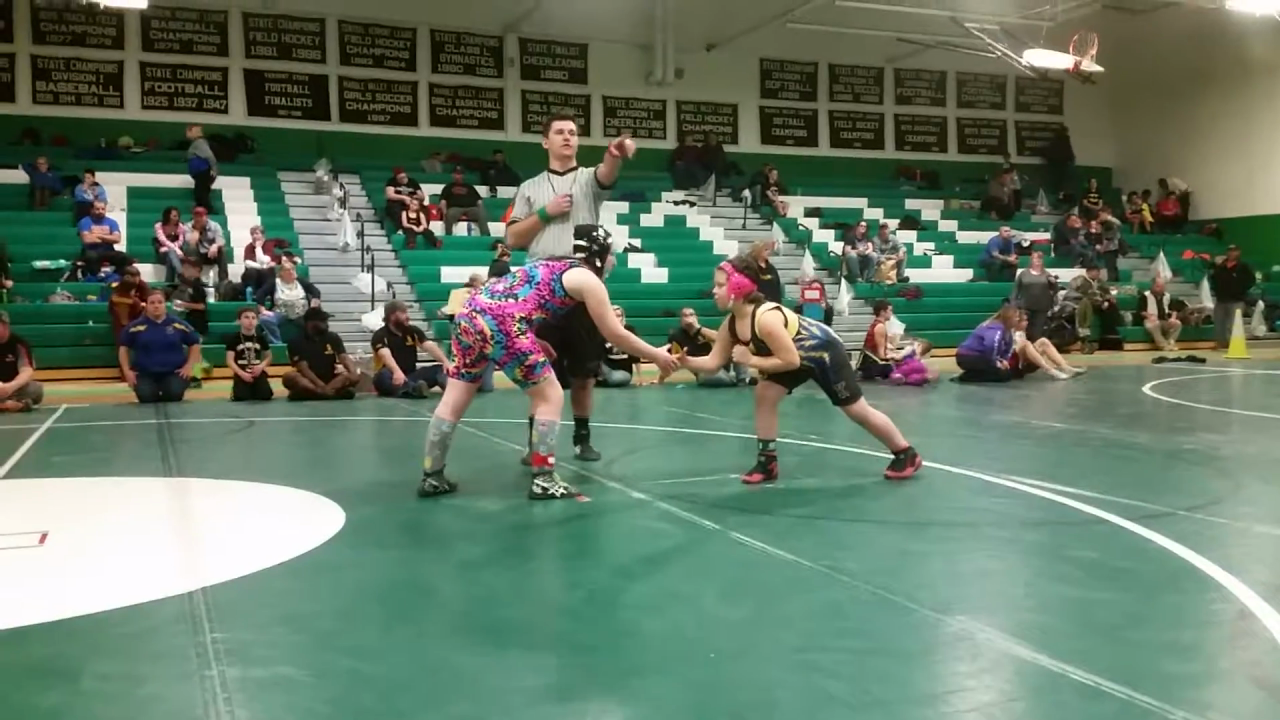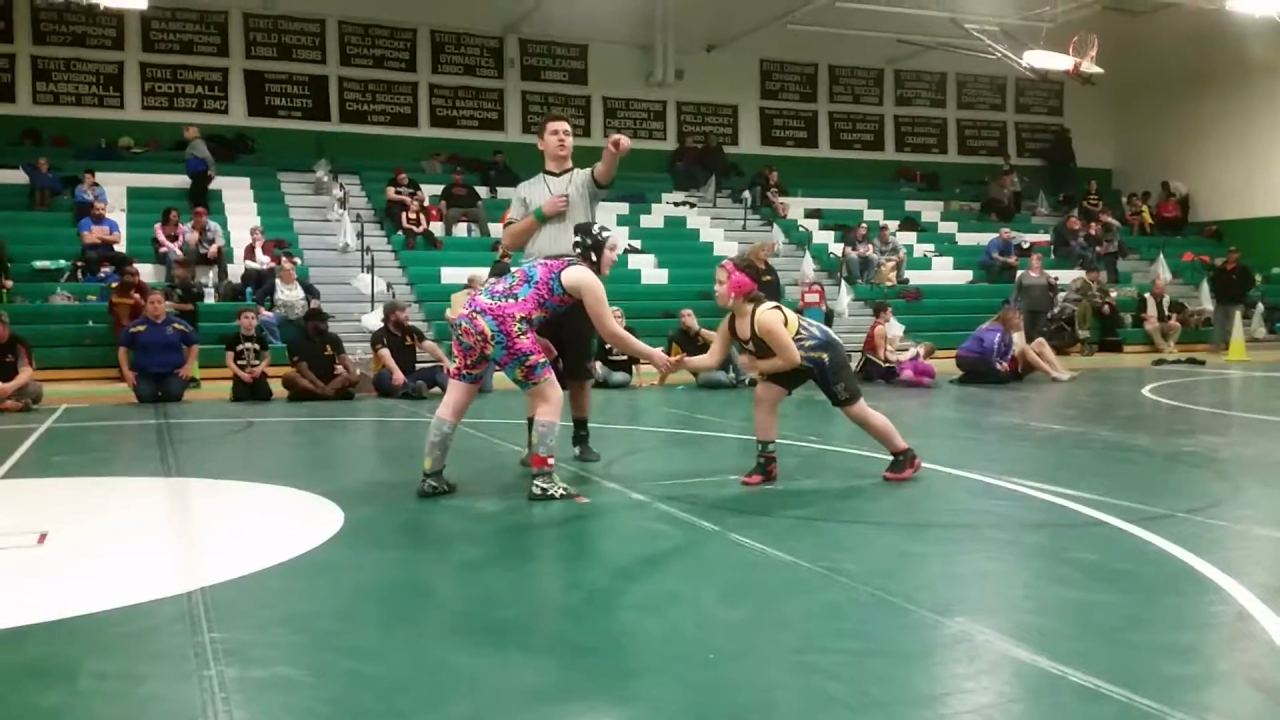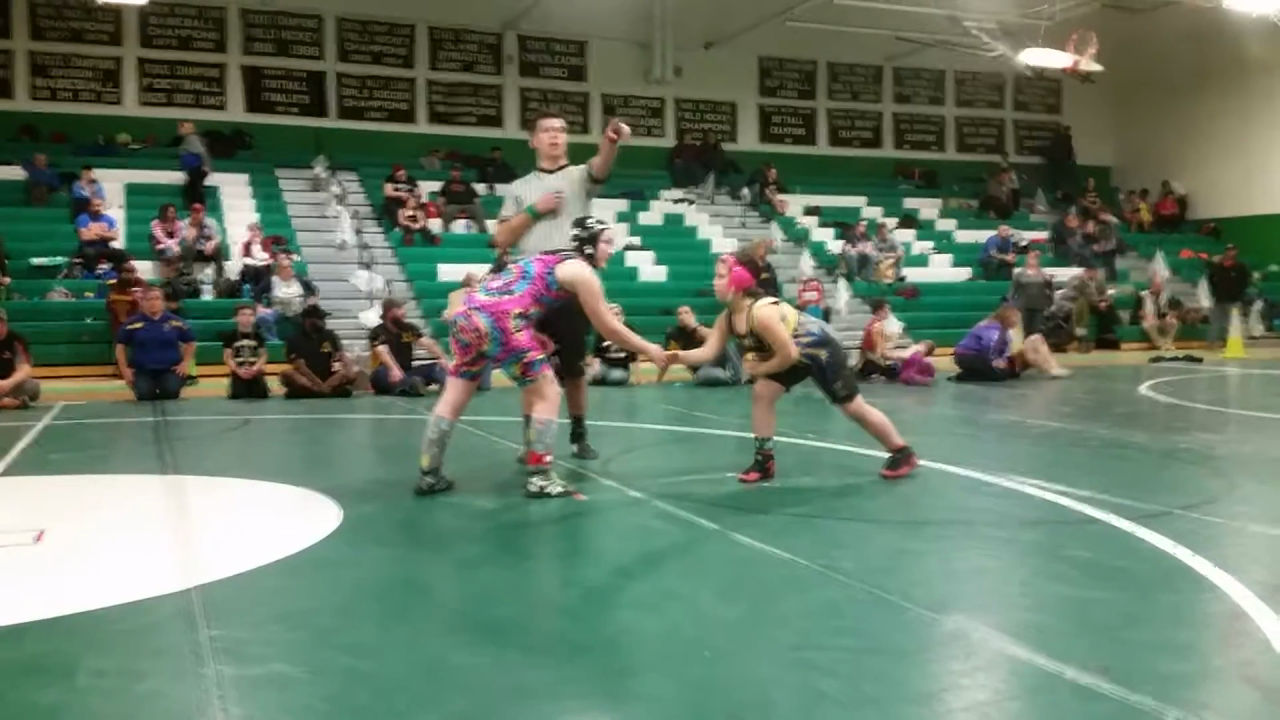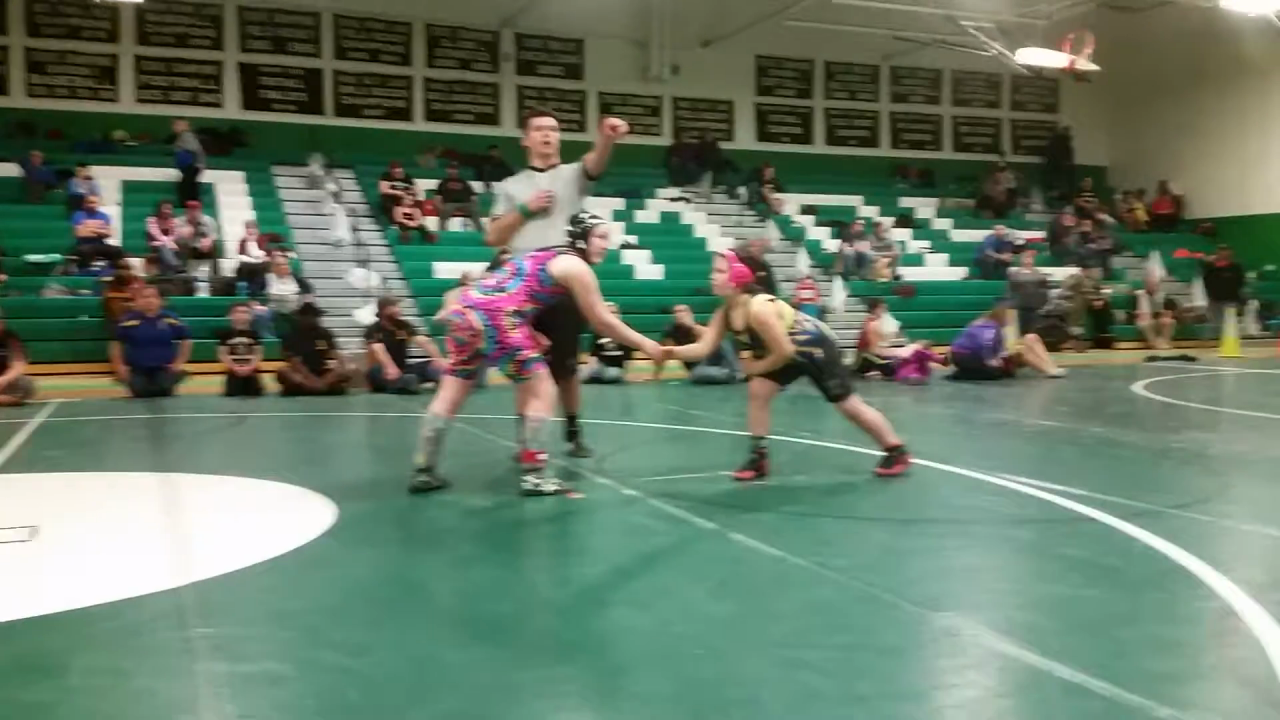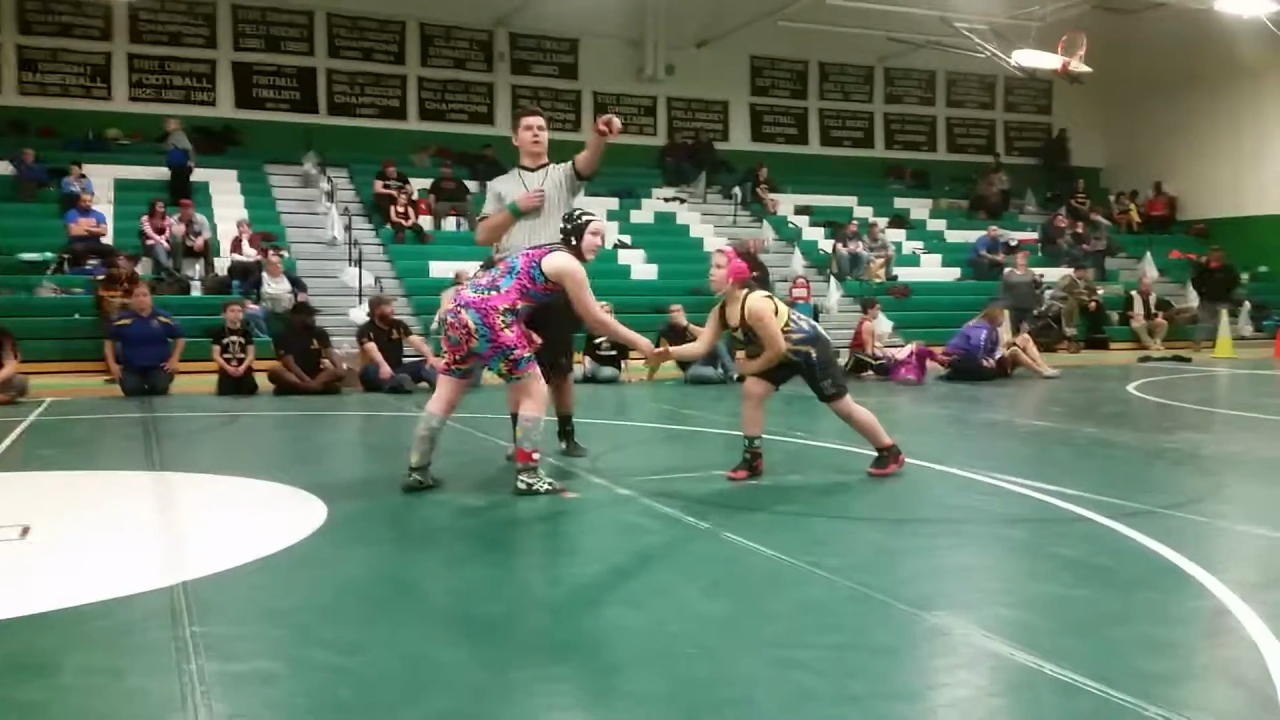
dt=0.1s
person 1, frame 1
left shoulder: (589, 179)
right shoulder: (530, 188)
left elbow: (609, 171)
right elbow: (512, 239)
left wrist: (615, 152)
right wrist: (544, 213)
left knee: (583, 368)
left ankle: (582, 437)
right ankle: (536, 441)
person 1, frame 2
left shoulder: (586, 179)
right shoulder: (526, 189)
left elbow: (606, 170)
right elbow: (508, 241)
left wrist: (613, 150)
right wrist: (541, 213)
left knee: (579, 369)
left ankle: (581, 438)
right ankle: (535, 442)
person 1, frame 3
left shoulder: (579, 177)
right shoulder: (519, 187)
left elbow: (602, 165)
right elbow: (501, 238)
left wrist: (611, 140)
right wrist: (533, 211)
left knee: (573, 366)
left ankle: (579, 435)
right ankle: (532, 439)
person 1, frame 4
left shoulder: (572, 175)
right shoulder: (510, 186)
left elbow: (596, 161)
right elbow: (493, 236)
left wrist: (607, 136)
right wrist: (525, 209)
left knee: (566, 365)
left ankle: (573, 433)
right ankle: (527, 437)
person 1, frame 5
left shoulder: (562, 175)
right shoulder: (500, 185)
left elbow: (588, 160)
right elbow: (483, 235)
left wrist: (600, 134)
right wrist: (515, 209)
left knee: (560, 364)
left ankle: (566, 433)
person 2, frame 1
left shoulder: (553, 265)
right shoulder: (588, 279)
right elbow: (614, 333)
left wrist: (536, 342)
right wrist: (656, 355)
left hip: (470, 315)
right hip: (501, 326)
left knee: (453, 400)
right knee: (550, 397)
left ankle: (432, 476)
right ankle: (543, 480)
person 2, frame 2
left shoulder: (552, 265)
right shoulder: (586, 276)
right elbow: (611, 333)
left wrist: (537, 341)
right wrist: (652, 355)
left hip: (470, 316)
right hip: (501, 326)
left knee: (454, 401)
right knee: (550, 398)
left ankle: (431, 477)
right ankle: (543, 480)
person 2, frame 3
left shoulder: (552, 260)
right shoulder: (582, 271)
right elbow: (607, 326)
left wrist: (536, 337)
right wrist: (648, 349)
left hip: (469, 313)
right hip: (499, 322)
left knee: (453, 398)
right knee: (547, 395)
left ankle: (428, 475)
right ankle: (540, 478)
person 2, frame 4
left shoulder: (547, 257)
right shoulder: (576, 266)
right elbow: (602, 321)
left wrist: (530, 335)
right wrist: (644, 343)
left hip: (465, 311)
right hip: (494, 320)
left knee: (449, 396)
right knee: (541, 393)
left ankle: (423, 473)
right ankle: (534, 475)
person 2, frame 5
left shoulder: (542, 254)
right shoulder: (569, 264)
right elbow: (594, 318)
left wrist: (523, 333)
right wrist: (635, 340)
left hip: (459, 311)
right hip: (487, 320)
left knee: (445, 394)
right knee: (534, 392)
left ankle: (417, 472)
right ankle: (528, 475)
person 3, frame 1
left shoulder: (766, 318)
right shoulder: (731, 324)
left elbow: (790, 360)
right elbow: (714, 361)
left wrist: (751, 360)
right wrist: (686, 362)
left hip: (824, 351)
right hip: (797, 355)
left knee: (857, 410)
right knee: (764, 395)
left ankle: (906, 454)
right ankle: (767, 462)
person 3, frame 2
left shoulder: (766, 317)
right shoulder: (730, 323)
left elbow: (791, 358)
right elbow: (711, 359)
left wrist: (755, 364)
right wrist: (683, 362)
left hip: (823, 352)
right hip: (797, 356)
left knee: (856, 411)
right knee: (763, 396)
left ankle: (905, 455)
right ankle: (766, 464)
person 3, frame 3
left shoulder: (763, 312)
right shoulder: (728, 318)
left elbow: (789, 354)
right elbow: (708, 352)
left wrist: (761, 368)
right wrist: (676, 356)
left hip: (821, 349)
right hip: (795, 354)
left knee: (854, 407)
right knee: (762, 393)
left ankle: (902, 453)
right ankle: (764, 461)
person 3, frame 4
left shoulder: (759, 308)
right shoulder: (724, 314)
left elbow: (784, 351)
right elbow: (703, 347)
left wrist: (756, 367)
right wrist: (672, 352)
left hip: (817, 348)
right hip: (789, 352)
left knee: (849, 406)
right knee: (757, 391)
left ankle: (896, 451)
right ankle: (758, 459)
person 3, frame 5
left shoulder: (756, 304)
right shoulder: (721, 310)
left elbow: (778, 349)
right elbow: (702, 346)
left wrist: (752, 366)
right wrist: (669, 352)
left hip: (811, 349)
right hip: (783, 352)
left knee: (843, 406)
right knee: (752, 390)
left ankle: (890, 451)
right ankle: (752, 459)
